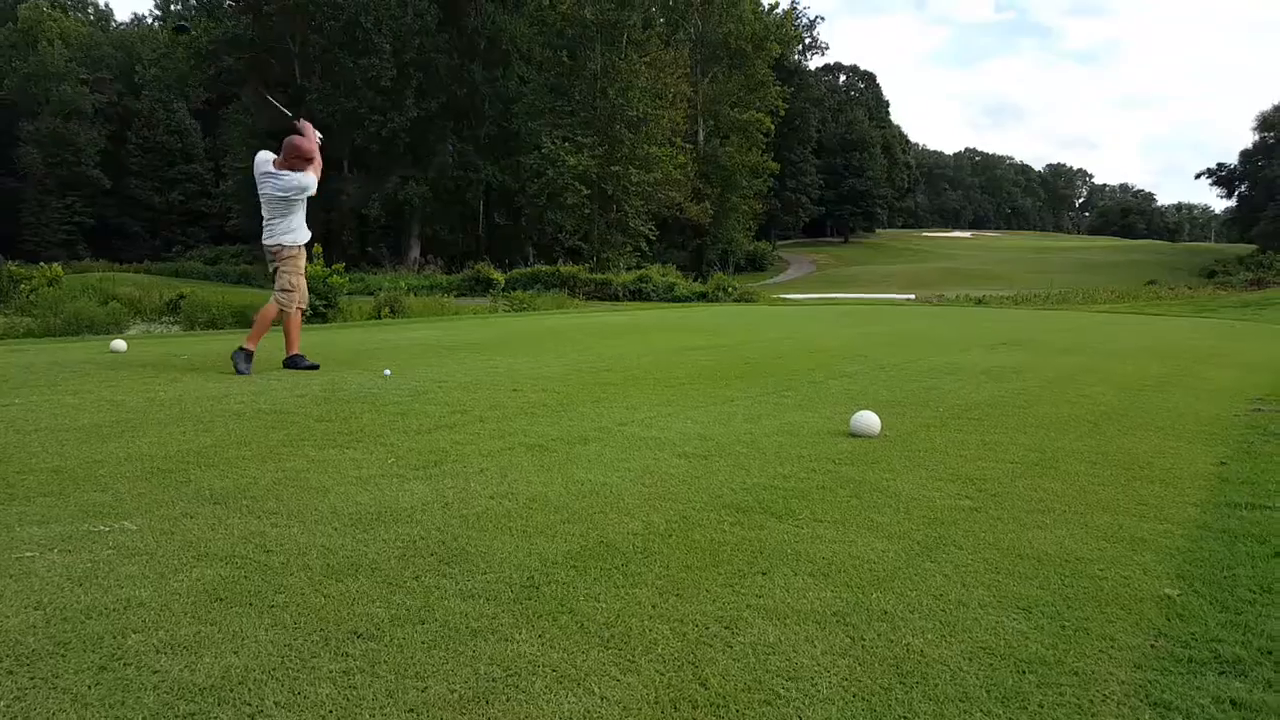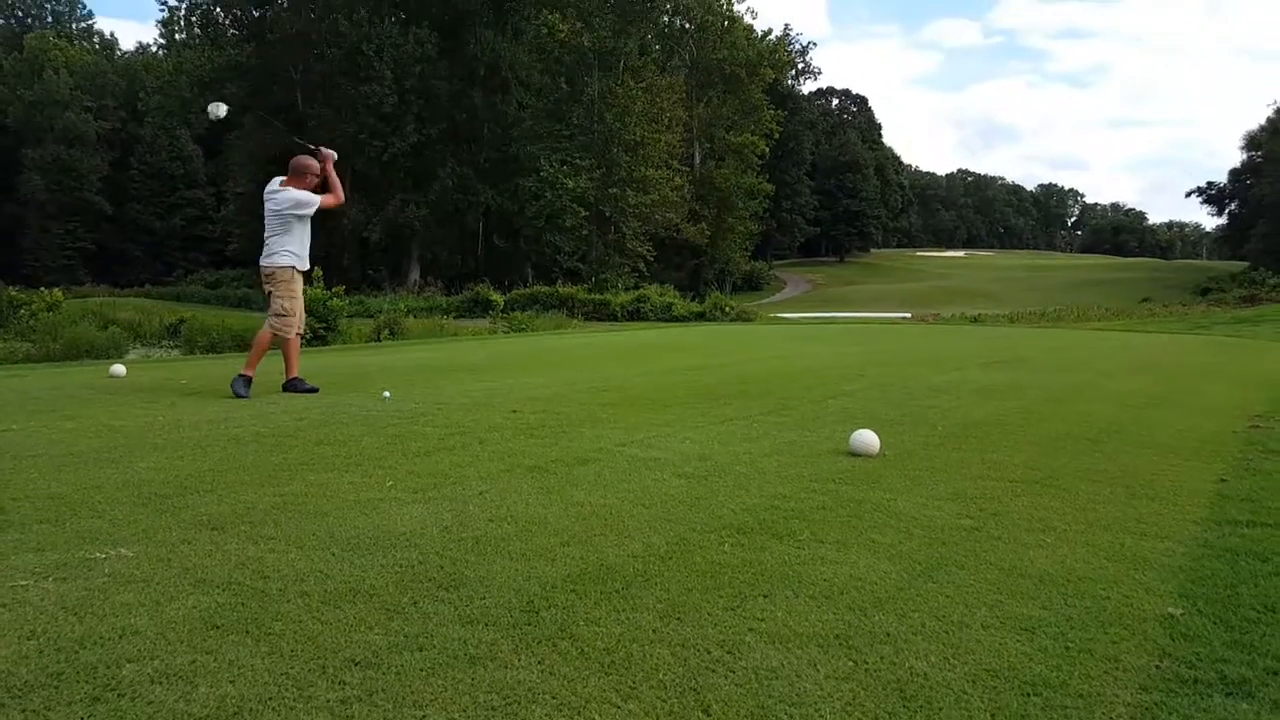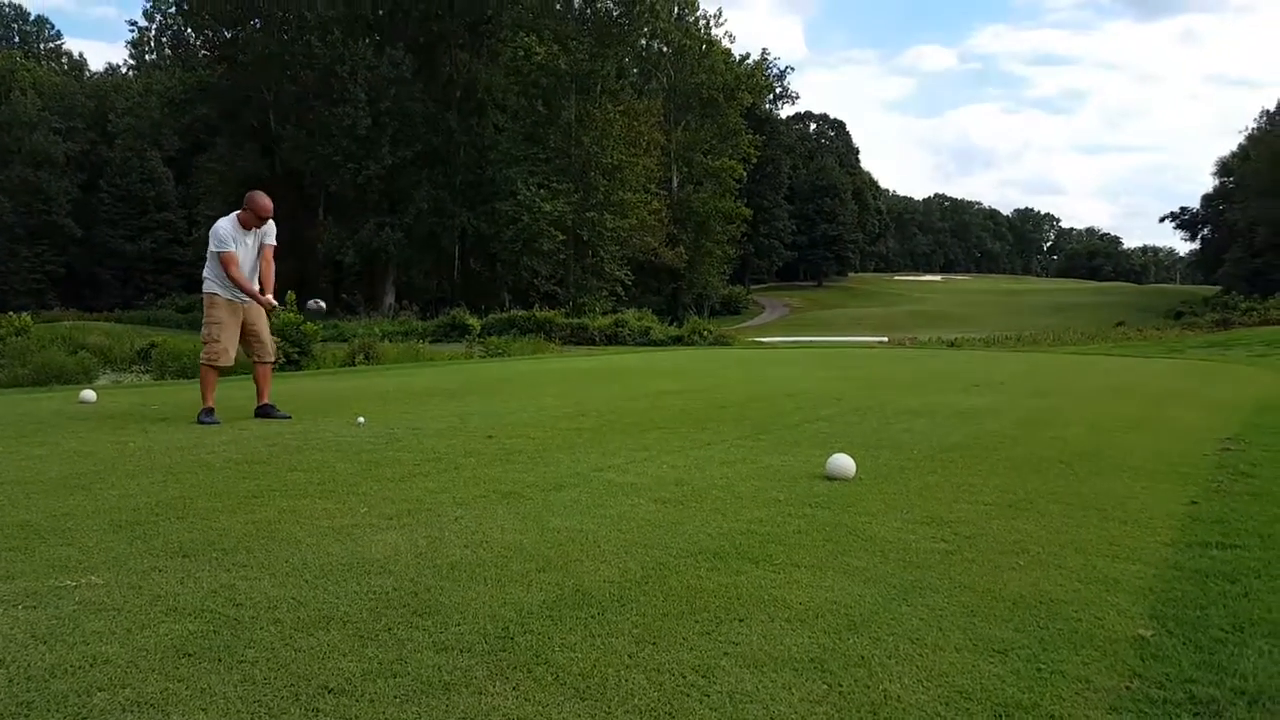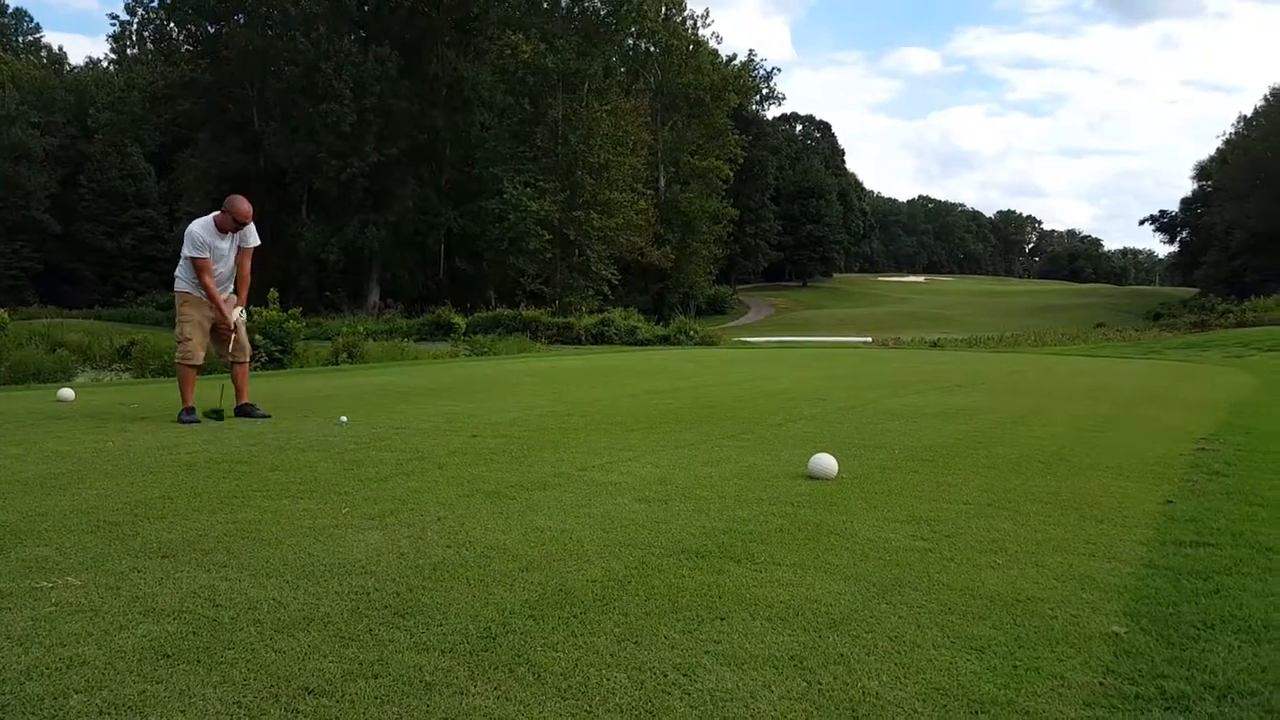
dt=0.7s
person 1, frame 1
left shoulder: (262, 160)
right shoulder: (301, 183)
right elbow: (316, 168)
left wrist: (306, 141)
right wrist: (310, 135)
left hip: (279, 243)
right hip: (288, 246)
left knee: (295, 301)
right knee: (282, 300)
left ankle: (293, 355)
right ankle: (246, 350)
person 1, frame 2
left shoulder: (276, 184)
right shoulder: (298, 198)
left elbow: (294, 180)
right elbow: (338, 198)
left wrist: (321, 164)
right wrist: (328, 165)
left hip: (283, 266)
right hip: (284, 267)
left knee: (294, 324)
right knee: (278, 323)
left ankle: (292, 378)
right ankle: (245, 375)
person 1, frame 3
left shoulder: (267, 226)
right shoulder: (222, 229)
left elbow: (267, 261)
right elbow: (232, 272)
left wrist: (268, 295)
right wrist: (258, 298)
left hip: (251, 296)
right hip: (221, 295)
left knee: (264, 349)
right knee: (216, 352)
left ankle: (263, 404)
right ankle: (207, 408)
person 1, frame 4
left shoulder: (246, 229)
right shoulder: (197, 231)
left elbow: (243, 268)
right elbow: (205, 278)
left wrist: (240, 306)
right wrist: (225, 315)
left hip: (225, 295)
right hip: (193, 294)
left knee: (241, 348)
right knee: (190, 351)
left ankle: (243, 404)
right ankle: (187, 408)
